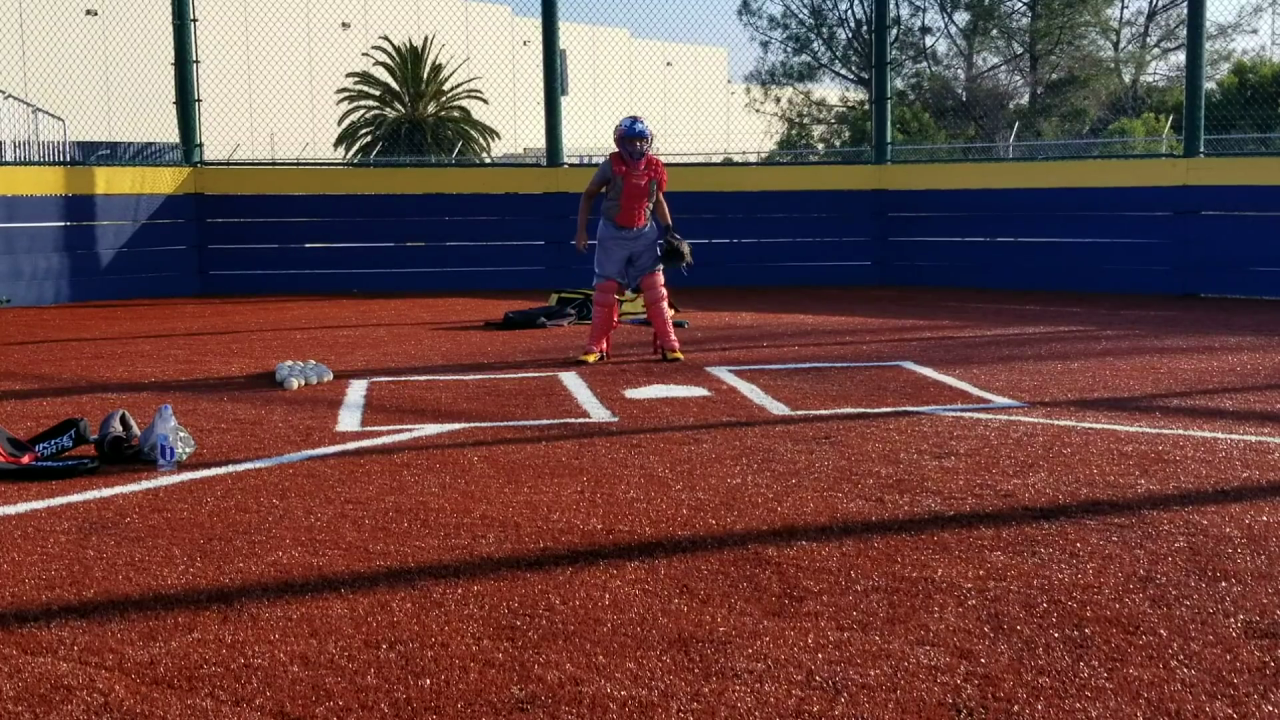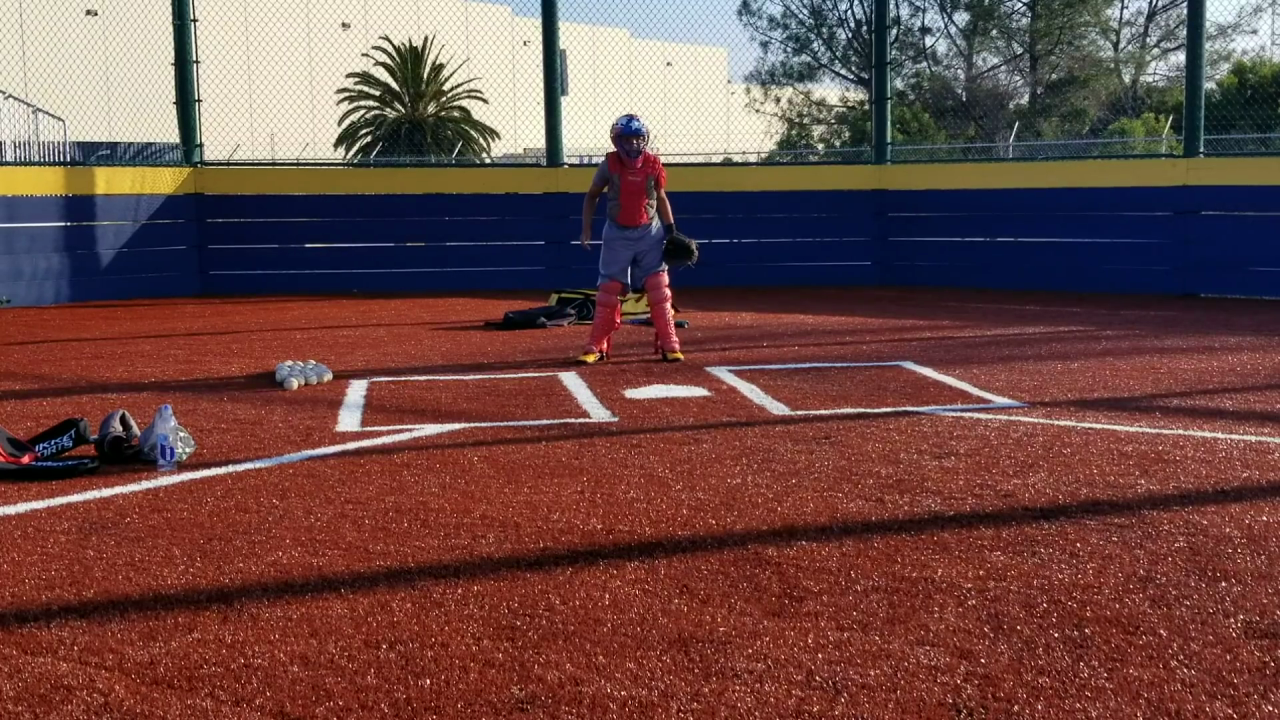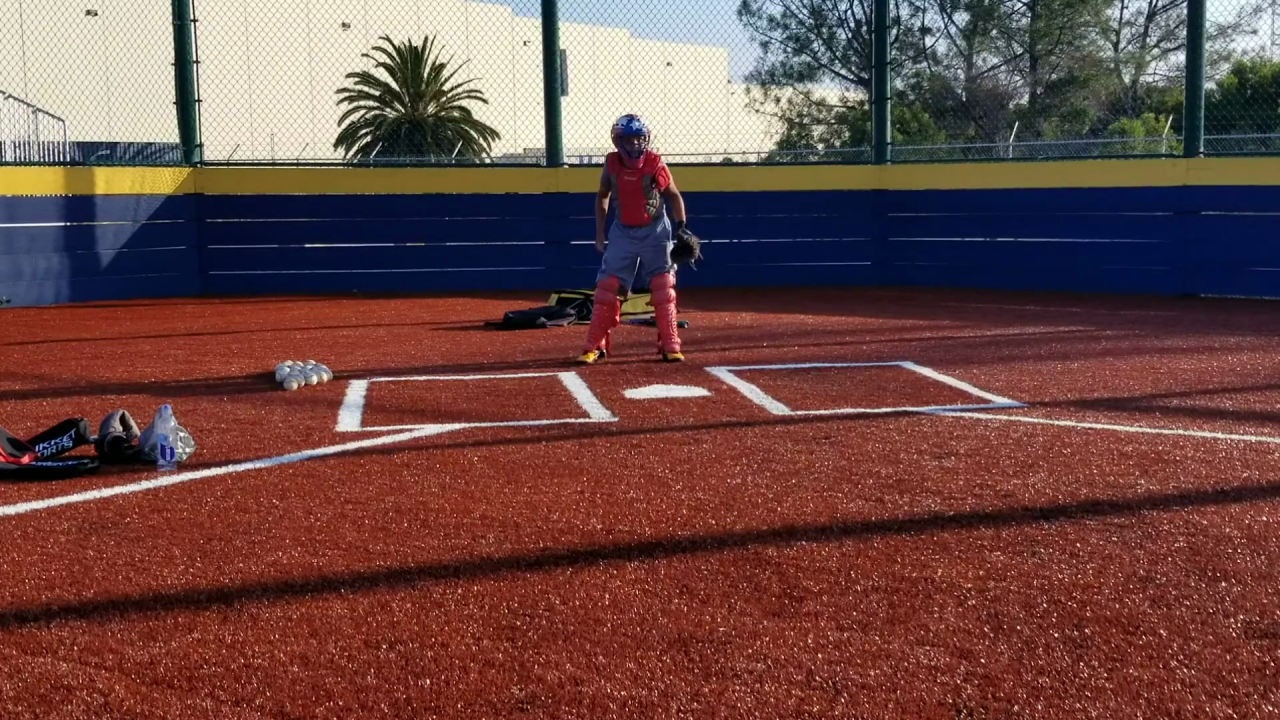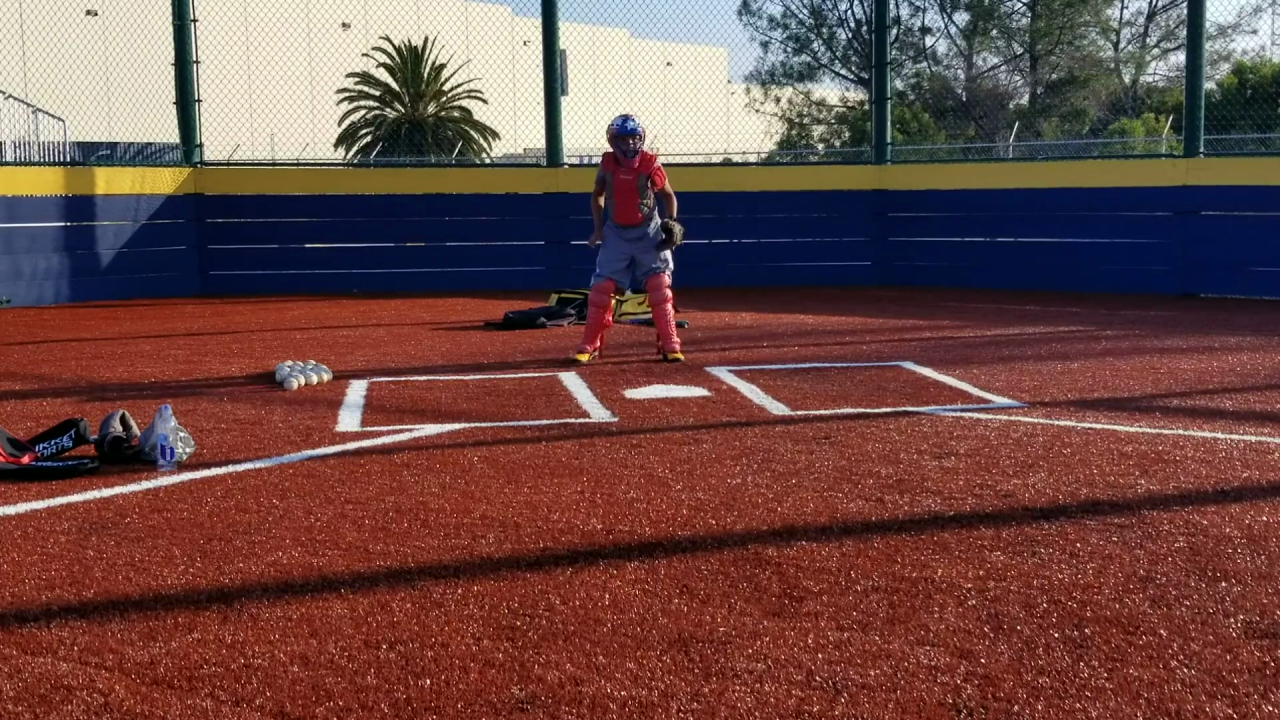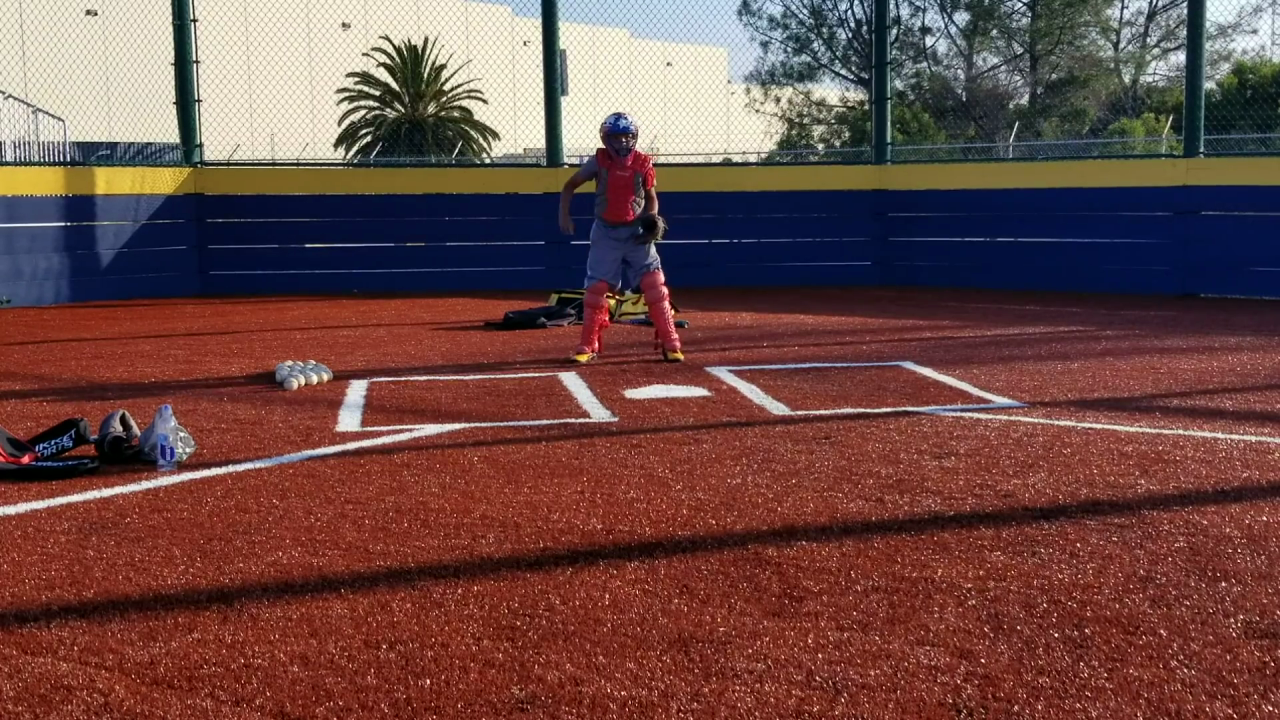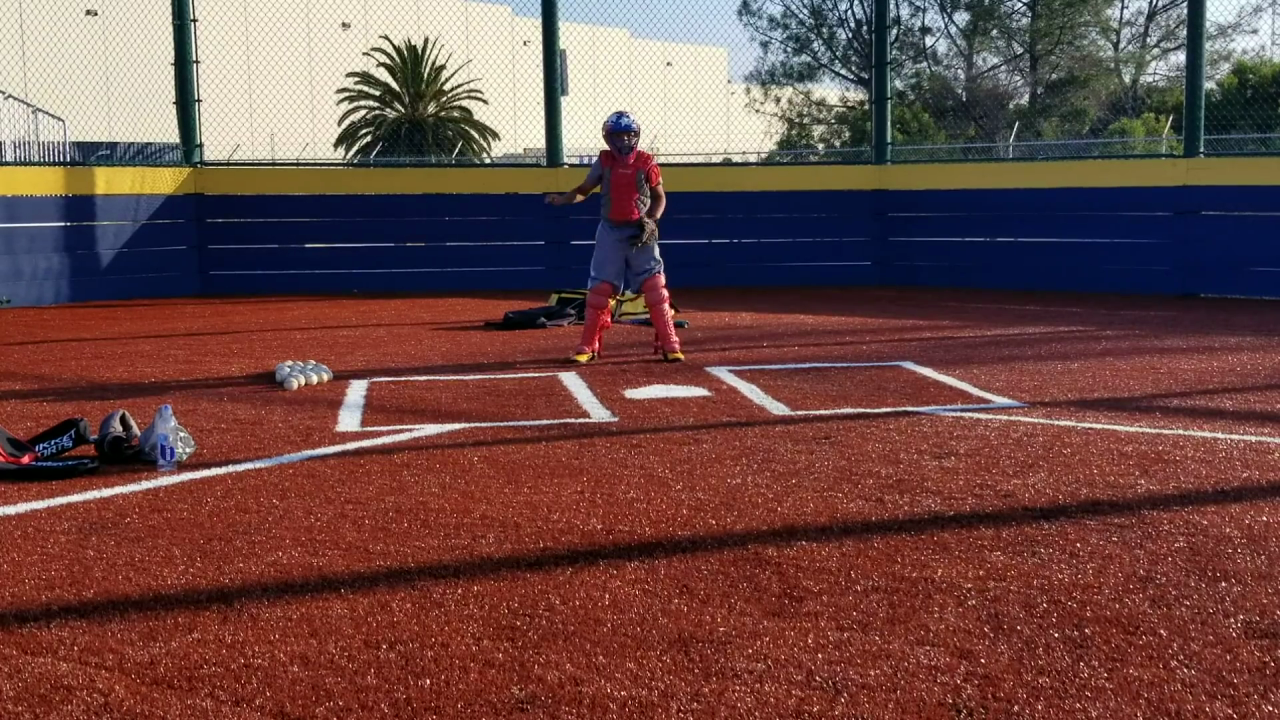
dt=0.2s
person 1, frame 1
left shoulder: (655, 168)
right shoulder: (611, 165)
left elbow: (658, 201)
right elbow: (589, 195)
left wrist: (670, 231)
right wrist: (581, 229)
left hip: (644, 233)
right hip: (613, 233)
left knee: (654, 288)
right knee: (605, 289)
left ankle: (668, 345)
right ankle: (596, 348)
person 1, frame 2
left shoulder: (653, 165)
right shoulder: (610, 165)
left elbow: (661, 198)
right elbow: (592, 196)
left wrist: (671, 230)
right wrist: (586, 228)
left hip: (649, 232)
right hip: (618, 233)
left knee: (658, 287)
right knee: (609, 289)
left ankle: (669, 346)
right ankle: (596, 348)
person 1, frame 3
left shoulder: (655, 164)
right shoulder: (612, 165)
left elbow: (673, 196)
right elbow: (602, 197)
left wrist: (681, 227)
right wrist: (600, 231)
left hip: (655, 231)
right hip: (623, 232)
left knee: (663, 287)
right knee: (607, 286)
left ankle: (670, 346)
right ankle: (595, 346)
person 1, frame 4
left shoulder: (651, 164)
right shoulder: (607, 164)
left elbow: (668, 195)
right elbow: (597, 195)
left wrist: (671, 222)
right wrist: (598, 229)
left hip: (648, 232)
right hip: (616, 233)
left knee: (660, 288)
right knee: (602, 288)
left ankle: (670, 346)
right ankle: (589, 346)
person 1, frame 5
left shoulder: (643, 164)
right shoulder: (598, 160)
left elbow: (651, 197)
right elbow: (570, 185)
right wrist: (563, 213)
left hip: (636, 232)
right hip: (605, 232)
left knee: (655, 286)
right knee: (595, 289)
left ankle: (670, 345)
right ankle: (588, 347)
person 1, frame 6
left shoulder: (646, 162)
right shoulder: (603, 162)
left elbow: (660, 197)
right elbow: (583, 190)
left wrist: (652, 220)
right wrist: (563, 198)
left hip: (639, 233)
right hip: (611, 232)
left knee: (656, 287)
right knee: (599, 289)
left ankle: (670, 346)
right ankle: (588, 347)
